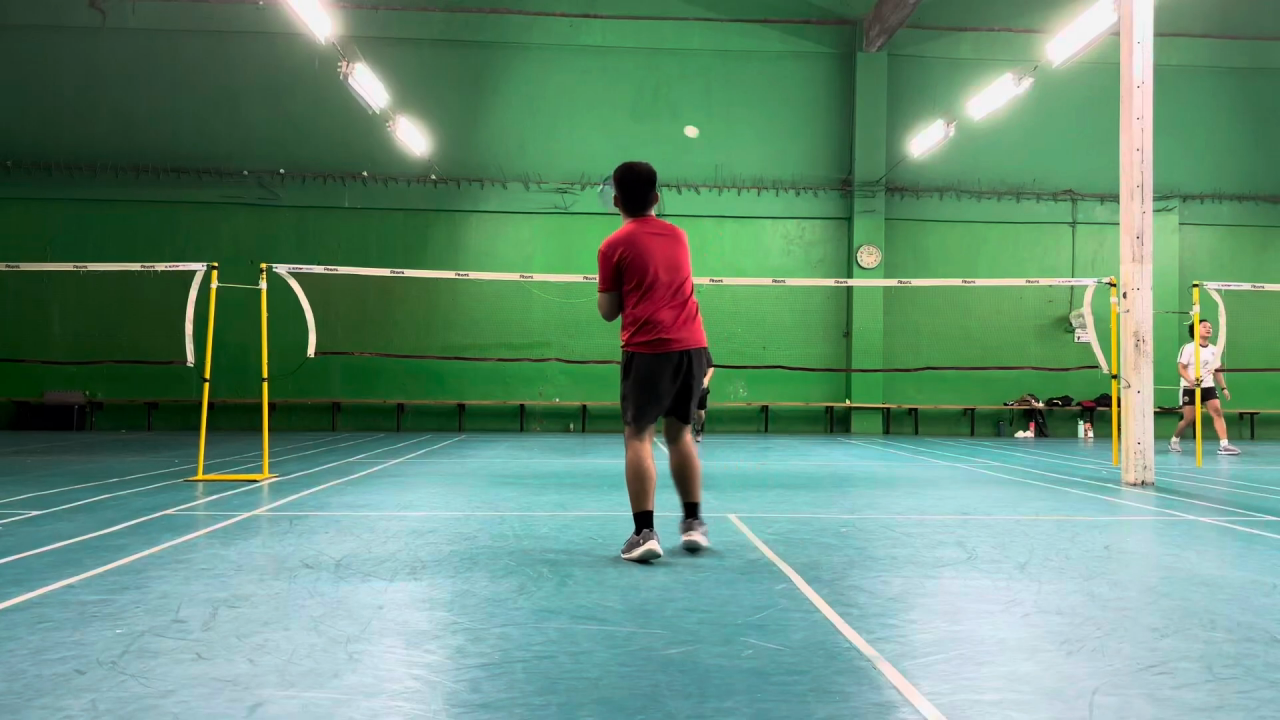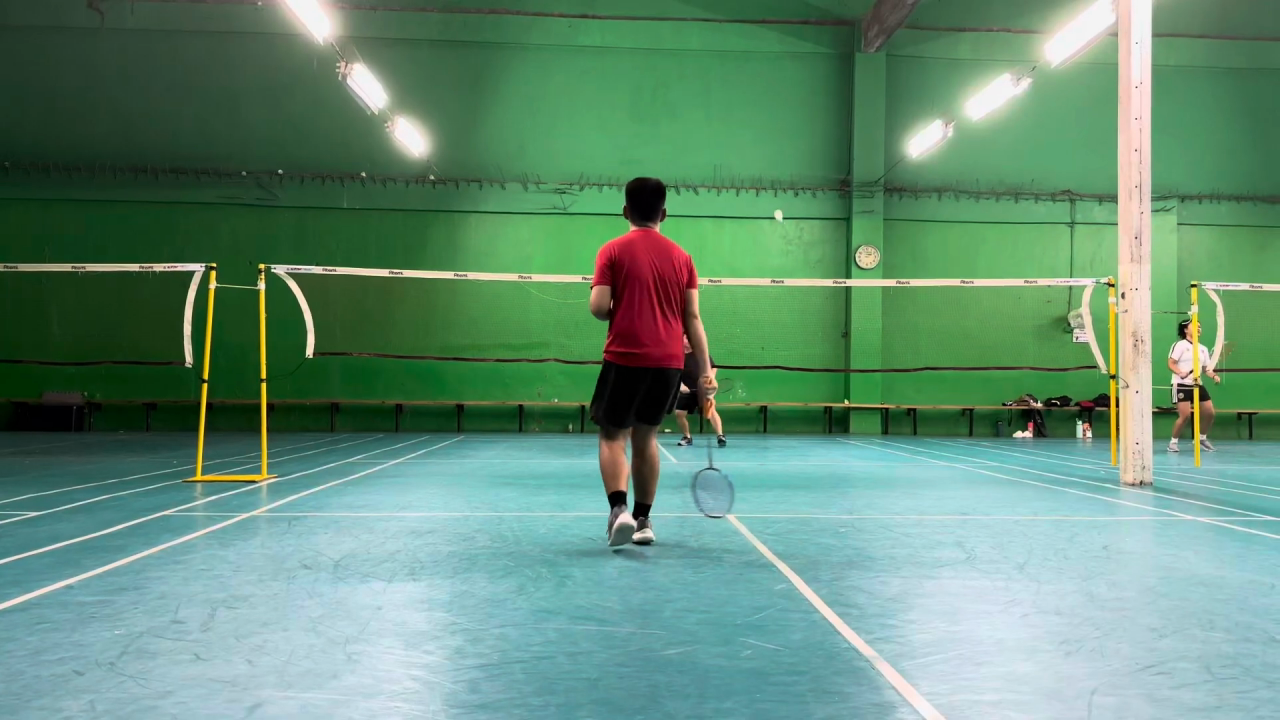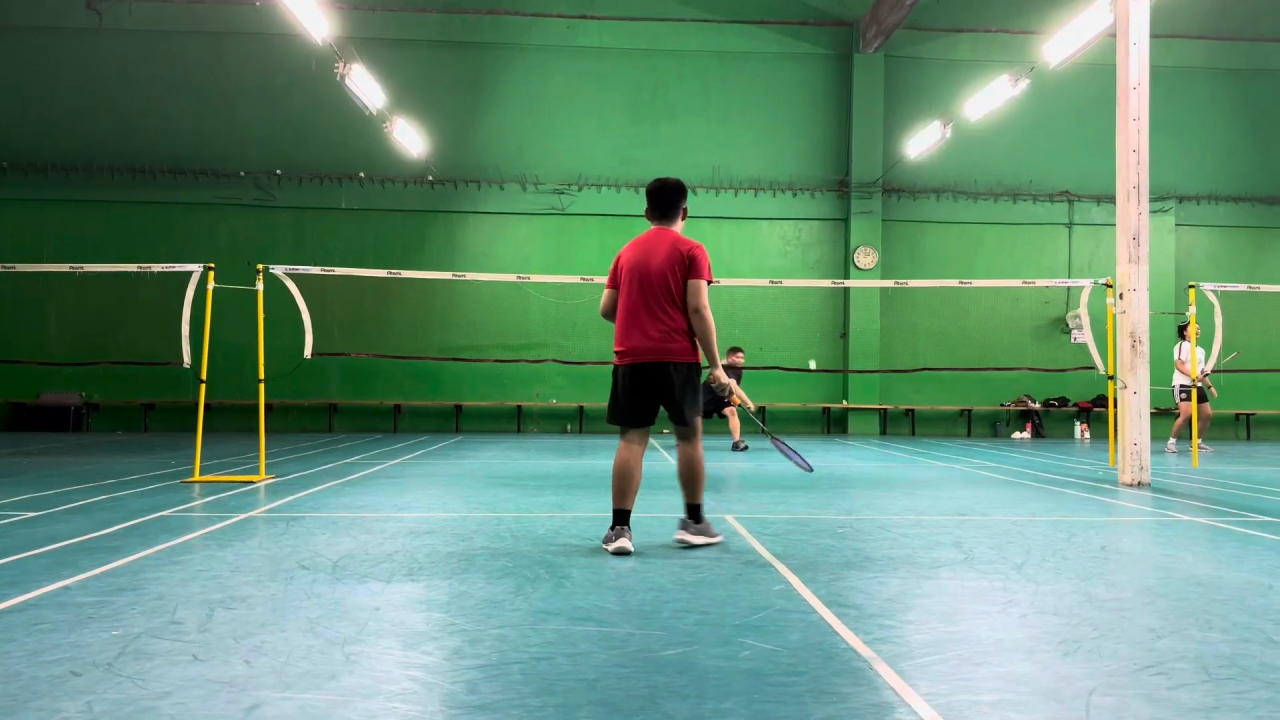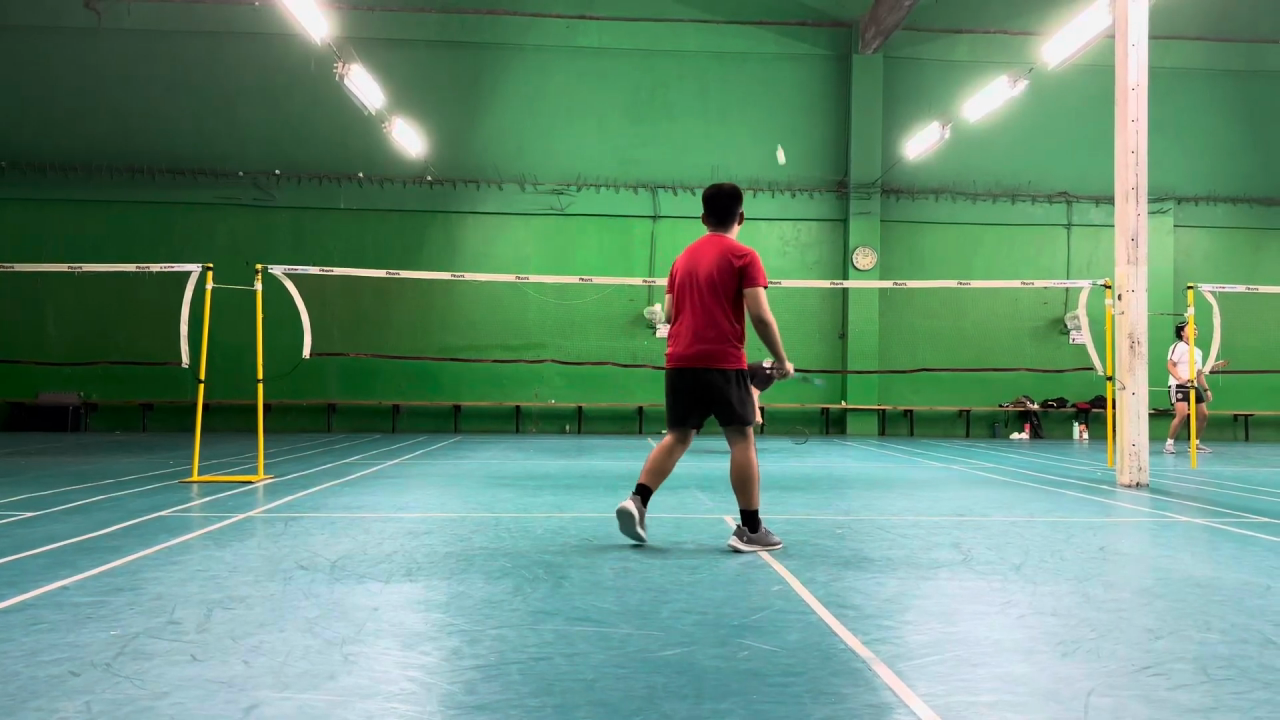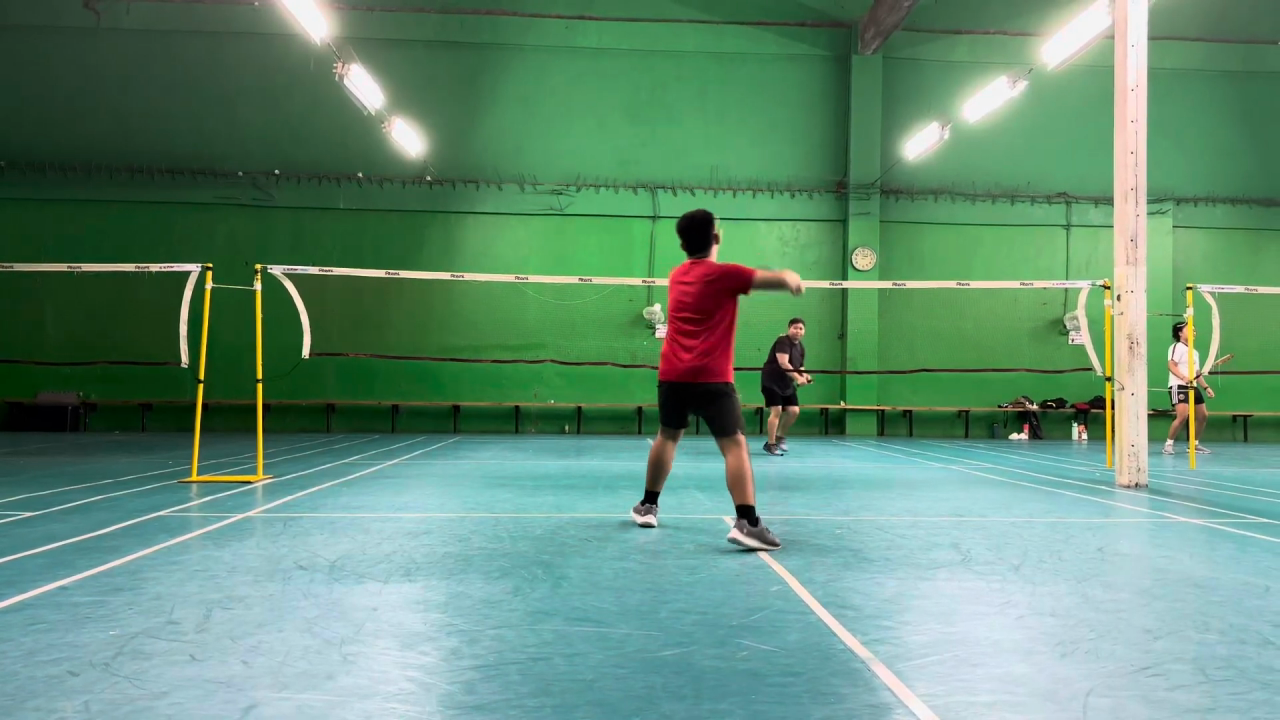
dt=0.4s
person 1, frame 1
left shoulder: (614, 246)
right shoulder: (678, 235)
left elbow: (608, 312)
left hip: (648, 349)
right hip: (691, 347)
left knee: (639, 437)
right knee: (680, 435)
left ankle: (644, 532)
right ankle: (692, 523)
person 1, frame 2
left shoulder: (613, 251)
right shoulder: (680, 256)
left elbow: (599, 307)
right elbow: (693, 317)
right wrist: (704, 371)
left hip: (626, 360)
right hip: (669, 362)
left knee: (611, 437)
right knee: (645, 437)
left ankle: (620, 510)
right ankle: (642, 520)
person 1, frame 3
left shoulder: (627, 252)
right shoulder: (691, 250)
left elbow: (606, 309)
right elbow: (698, 309)
right wrist: (716, 365)
left hip: (632, 359)
right hip: (677, 358)
left knee: (632, 442)
right knee: (689, 437)
left ankle: (620, 529)
right ankle: (694, 522)
person 1, frame 4
left shoulder: (683, 257)
right shoulder: (744, 257)
left elbow: (669, 315)
right elbow: (760, 315)
right wrist: (781, 360)
left hip: (680, 362)
right hip: (723, 363)
left knee: (676, 438)
right knee: (742, 441)
left ankle: (637, 501)
right ankle: (749, 529)
person 1, frame 5
left shoulder: (677, 275)
right shoulder: (723, 274)
right elbow: (779, 279)
right wrist: (793, 280)
left hip: (671, 374)
right hip: (710, 377)
left knee: (667, 436)
right knee: (735, 446)
left ankle: (647, 506)
right ankle: (748, 523)
